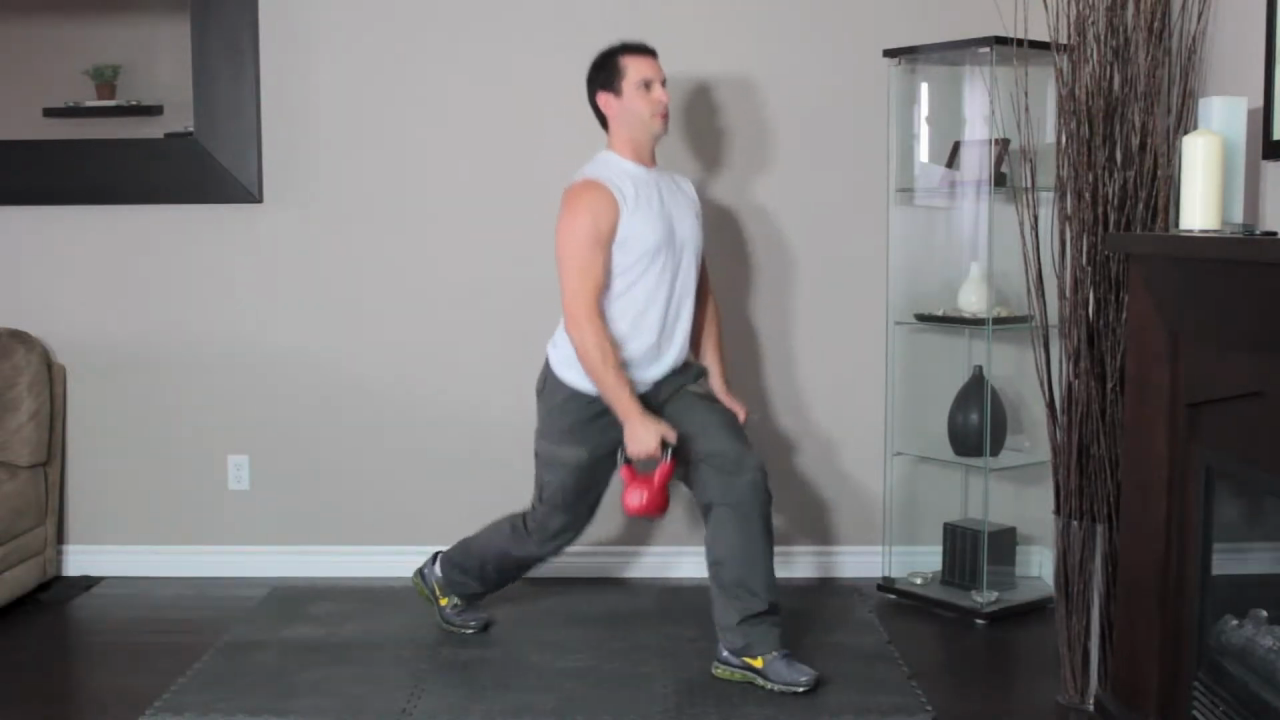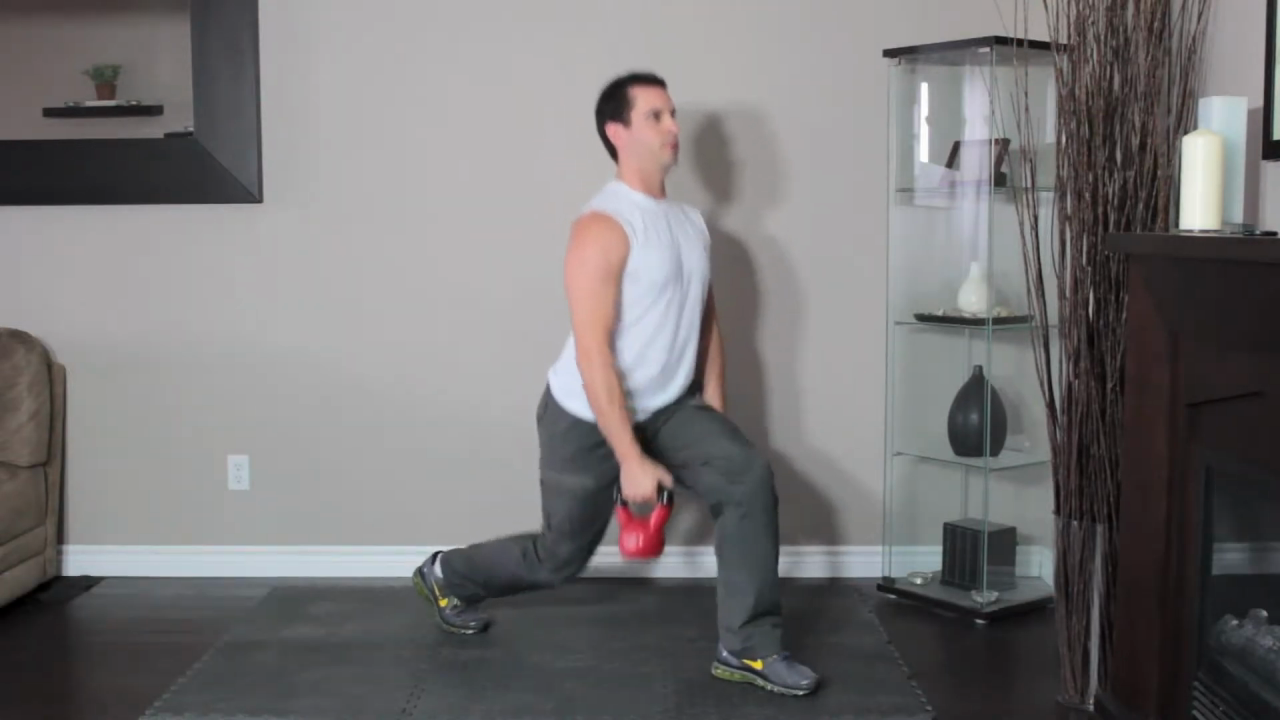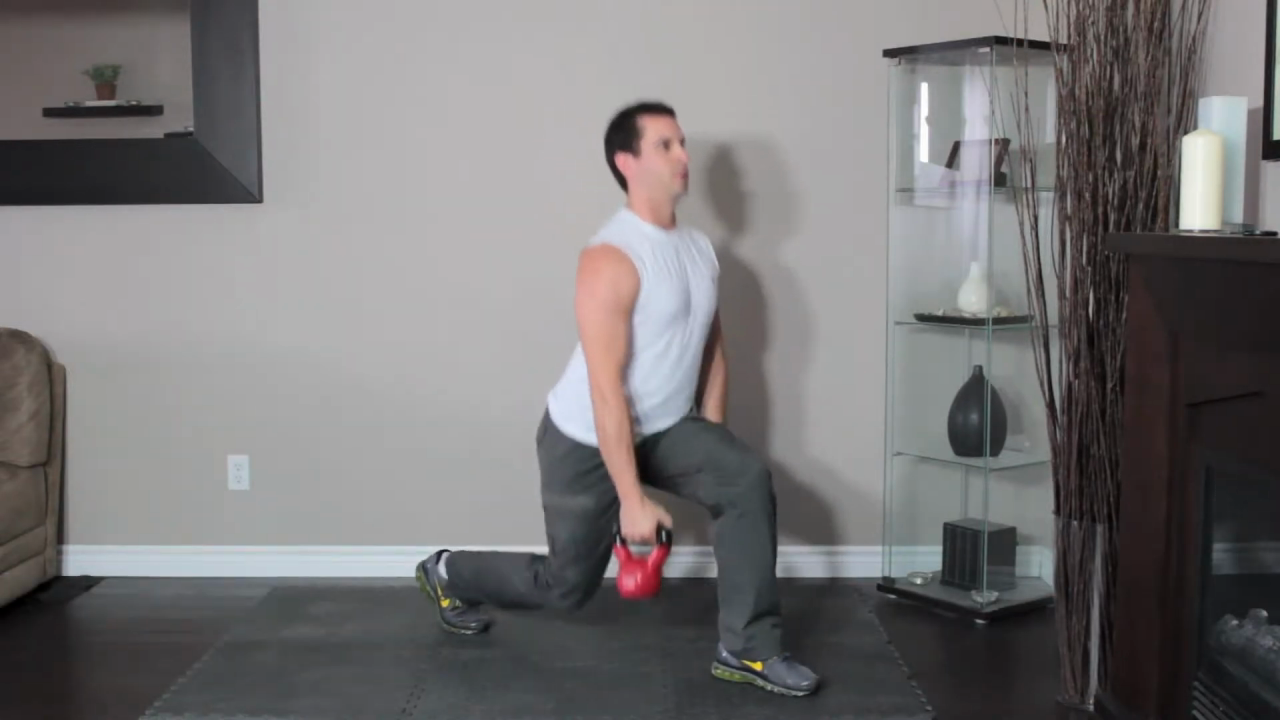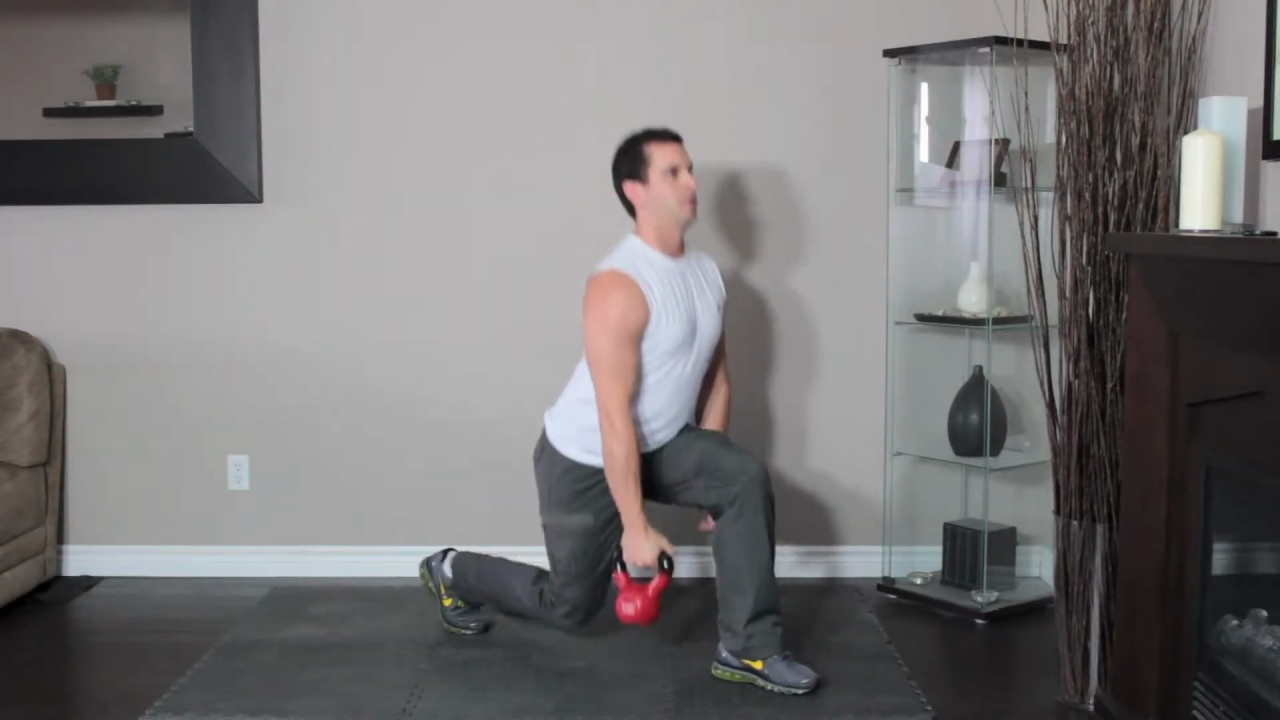
dt=0.1s
person 1, frame 1
left shoulder: (681, 190)
right shoulder: (594, 195)
left elbow: (699, 292)
right elbow: (581, 315)
left wrist: (717, 384)
right wrist: (631, 417)
left hip: (669, 383)
right hip: (586, 391)
left knee: (742, 479)
right knee: (553, 524)
left ankle: (748, 647)
right ankle: (447, 576)
person 1, frame 2
left shoulder: (690, 221)
right shoulder: (604, 228)
left elbow: (704, 320)
right elbow: (592, 351)
left wrist: (715, 411)
right wrist: (630, 458)
left hip: (667, 406)
right hip: (588, 416)
left knee: (750, 479)
right knee: (562, 554)
left ankle: (748, 648)
right ankle: (447, 575)
person 1, frame 3
left shoulder: (699, 248)
right shoulder: (613, 260)
left elbow: (711, 351)
right elbow: (605, 388)
left wrist: (710, 451)
right wrist: (633, 499)
left hip: (665, 427)
right hip: (584, 439)
left knee: (749, 481)
right knee: (568, 583)
left ankle: (748, 649)
right ankle: (450, 574)
person 1, frame 4
left shoulder: (706, 273)
right shoulder: (620, 287)
left elbow: (715, 371)
right elbow: (613, 416)
left wrist: (708, 460)
right wrist: (635, 526)
left hip: (661, 441)
right hip: (583, 457)
left knee: (747, 481)
right knee: (571, 603)
left ankle: (748, 648)
right ankle: (453, 573)
